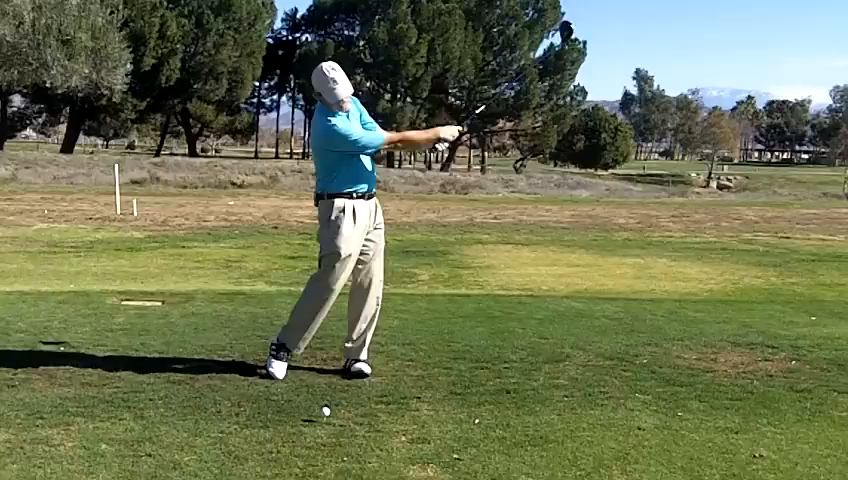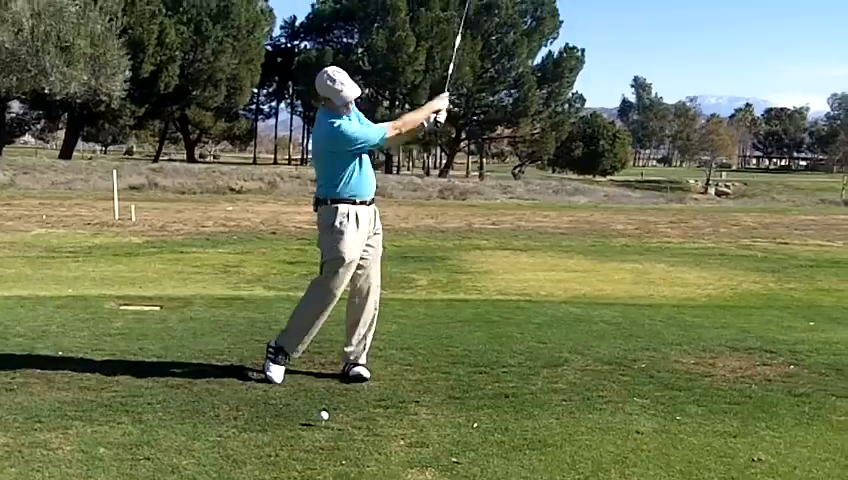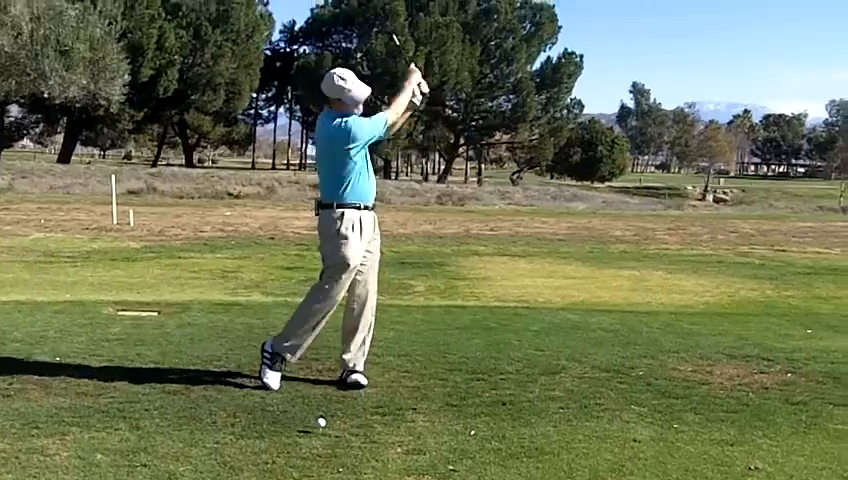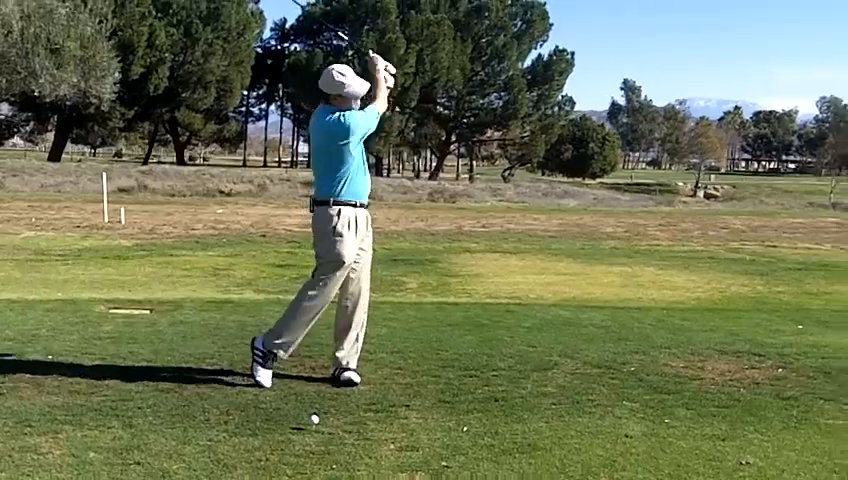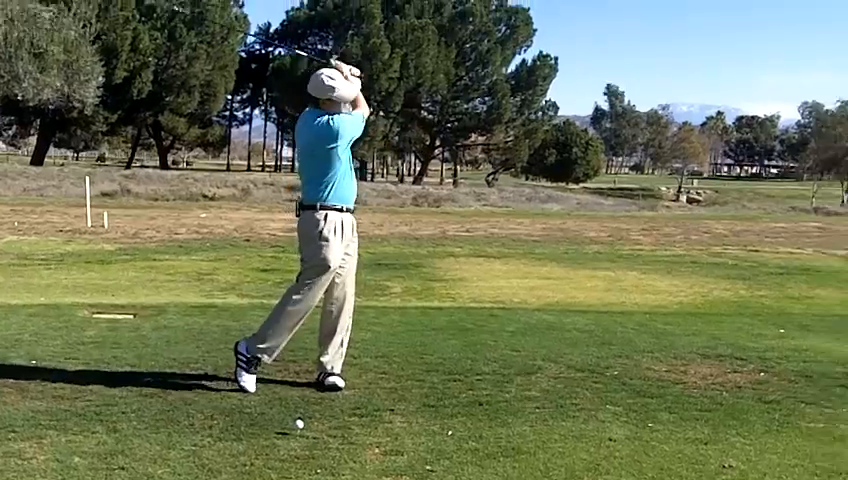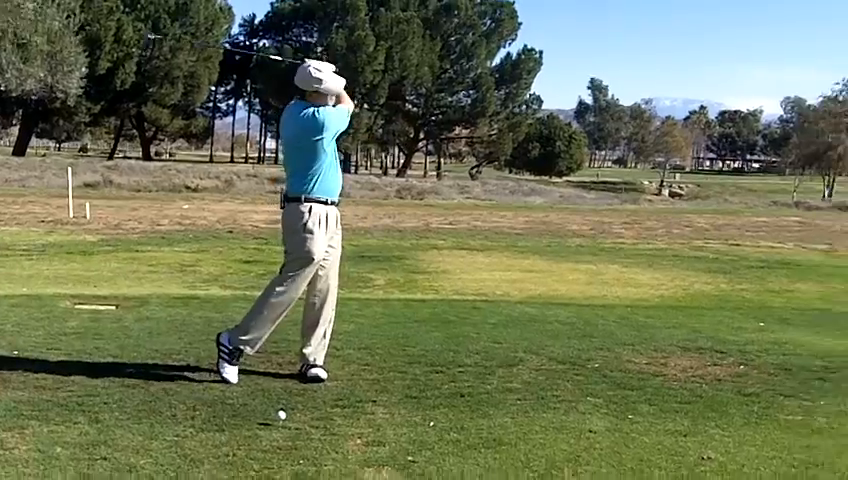
dt=0.1s
person 1, frame 1
left shoulder: (351, 105)
right shoulder: (332, 127)
left elbow: (384, 136)
right elbow: (391, 140)
left wrist: (428, 138)
right wrist: (436, 134)
left hip: (368, 206)
right hip: (341, 209)
left knee: (370, 286)
right knee: (329, 281)
left ankle: (356, 355)
right ankle: (283, 346)
person 1, frame 2
left shoulder: (350, 111)
right shoulder: (336, 128)
left elbow: (386, 133)
right elbow: (393, 129)
left wrist: (424, 120)
right wrist: (431, 105)
left hip: (367, 212)
right hip: (342, 215)
left knee: (367, 292)
right knee: (330, 287)
left ankle: (354, 359)
right ankle: (281, 349)
person 1, frame 3
left shoulder: (341, 118)
right shoulder: (343, 129)
left elbow: (386, 123)
right elbow: (390, 117)
left wrist: (410, 101)
right wrist: (411, 83)
left hip: (362, 218)
right hip: (345, 221)
left knee: (365, 297)
right knee: (330, 290)
left ankle: (352, 366)
right ankle: (277, 351)
person 1, frame 4
left shoulder: (331, 112)
right shoulder: (343, 123)
left elbow: (370, 113)
right elbow: (375, 109)
left wrist: (382, 86)
right wrist: (379, 72)
left hip: (356, 215)
right hip: (339, 216)
left knee: (357, 294)
right knee: (322, 288)
left ankle: (345, 363)
right ankle: (269, 348)
person 1, frame 5
left shoulder: (311, 118)
right shoulder: (333, 127)
left elbow: (353, 112)
right elbow: (363, 110)
left wrist: (346, 82)
right wrist: (349, 84)
left hip: (340, 221)
right hip: (326, 222)
left knee: (341, 299)
right knee: (307, 293)
left ankle: (330, 367)
right ankle: (252, 352)
person 1, frame 6
left shoulder: (296, 110)
right shoulder: (318, 119)
left elbow: (338, 107)
right elbow: (347, 105)
right wrist: (334, 89)
left hip: (324, 213)
right hip: (310, 214)
left knee: (324, 292)
right knee: (290, 284)
left ankle: (312, 360)
right ankle: (235, 342)
